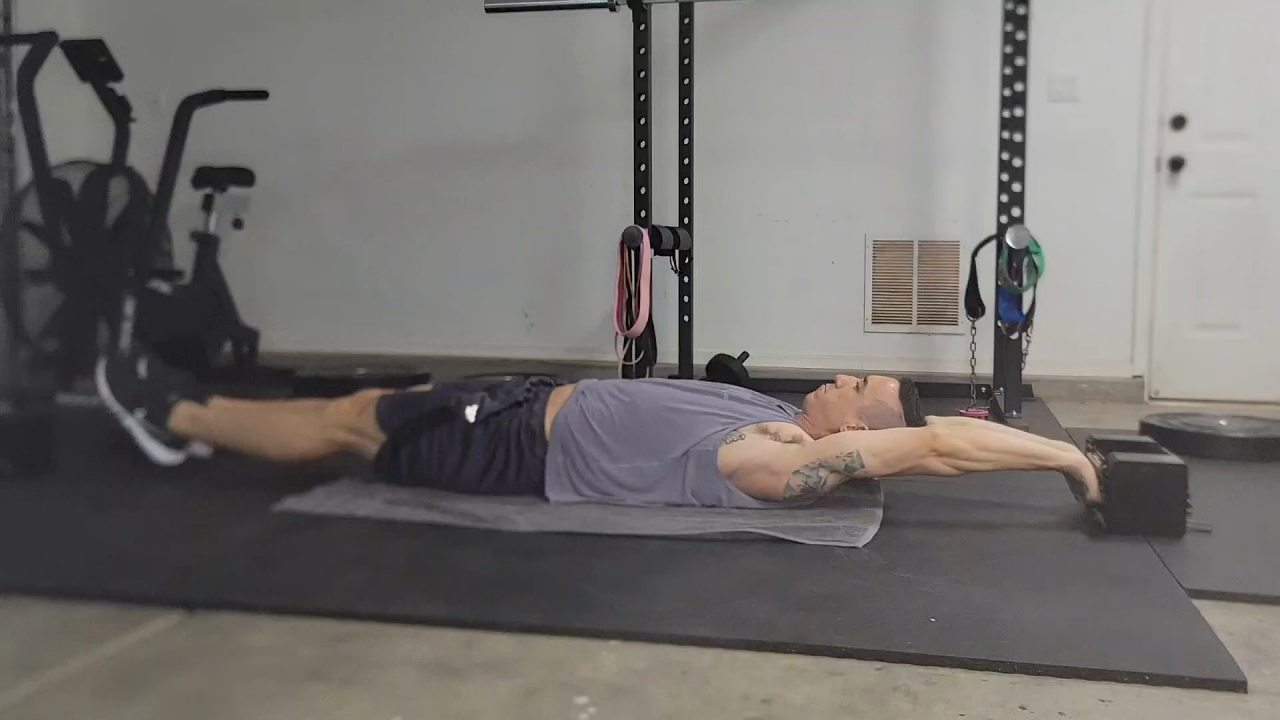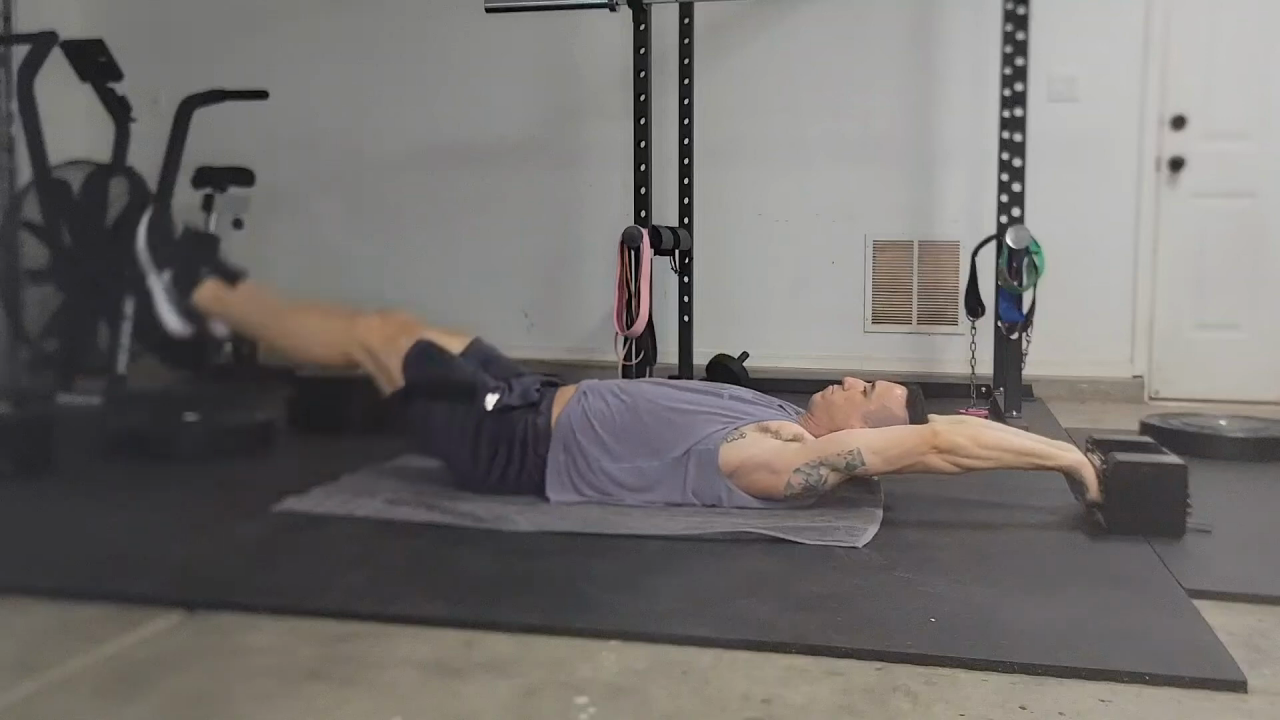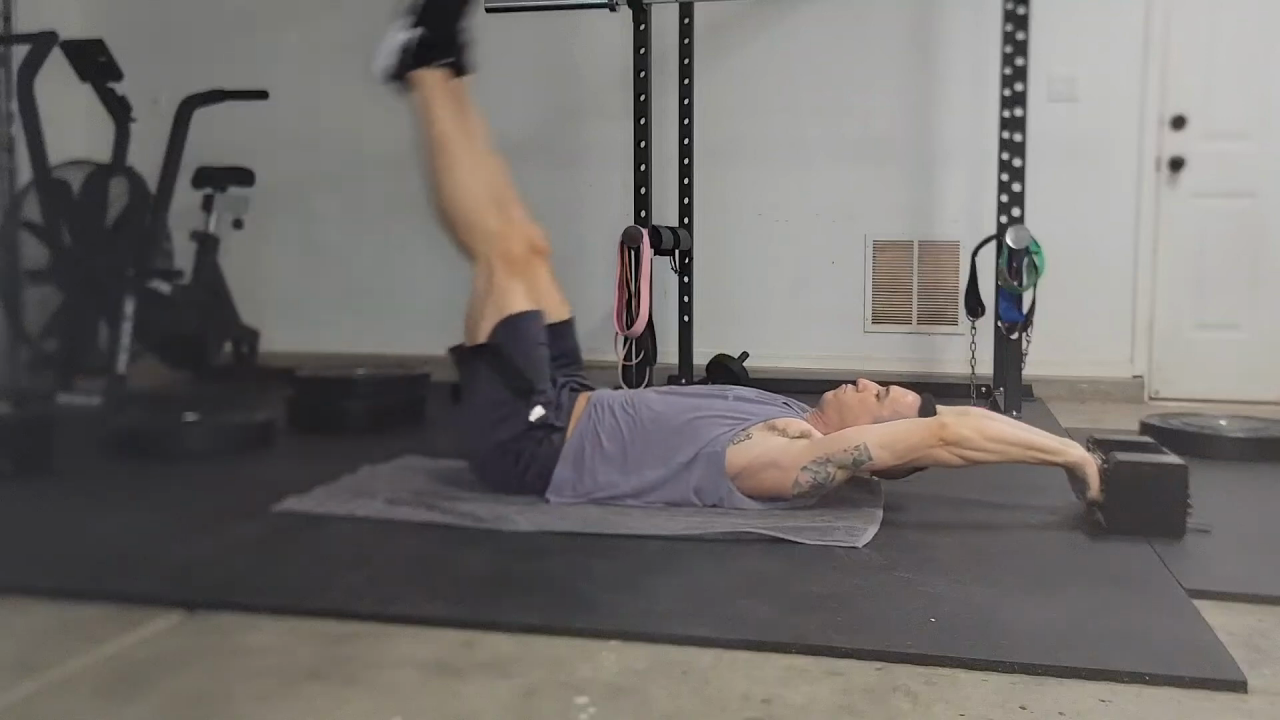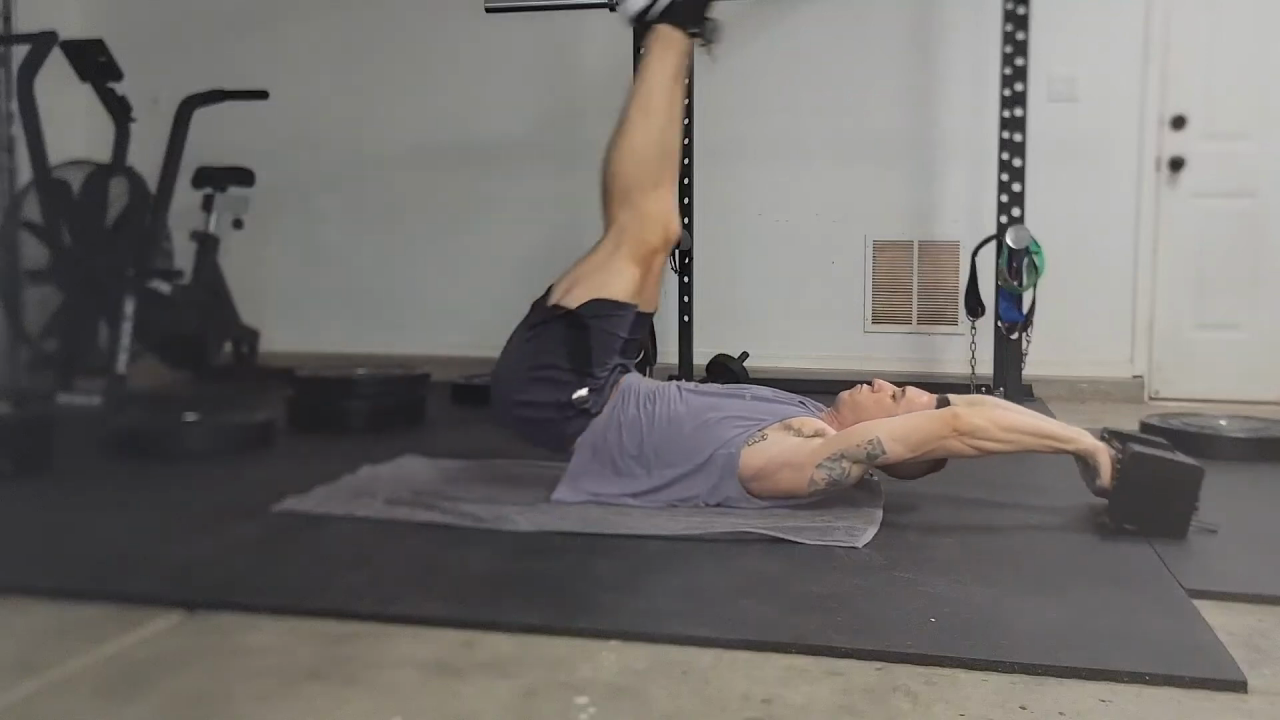
dt=0.3s
person 1, frame 1
left shoulder: (789, 464)
right shoulder: (795, 428)
left elbow: (935, 442)
right elbow: (941, 438)
left wrist: (1063, 452)
left hip: (532, 447)
right hip: (549, 409)
left knee: (351, 414)
right knee: (368, 402)
left ankle: (177, 415)
right ankle: (186, 407)
person 1, frame 2
left shoulder: (788, 466)
right shoulder: (798, 430)
left elbow: (932, 442)
right elbow: (940, 438)
left wrist: (1059, 452)
left hip: (532, 441)
right hip: (556, 403)
left knee: (382, 335)
right knee: (399, 336)
left ankle: (209, 293)
right ankle: (217, 292)
person 1, frame 3
left shoulder: (794, 462)
right shoulder: (811, 436)
left elbow: (945, 429)
left wrist: (1066, 447)
left hip: (536, 439)
right hip: (579, 415)
left knee: (511, 249)
right knee: (521, 252)
left ankle: (430, 67)
person 1, frame 4
left shoulder: (807, 462)
right shoulder: (824, 435)
left elbow: (957, 422)
left wrist: (1078, 441)
left hip: (558, 398)
right hip: (596, 398)
left knee: (641, 231)
